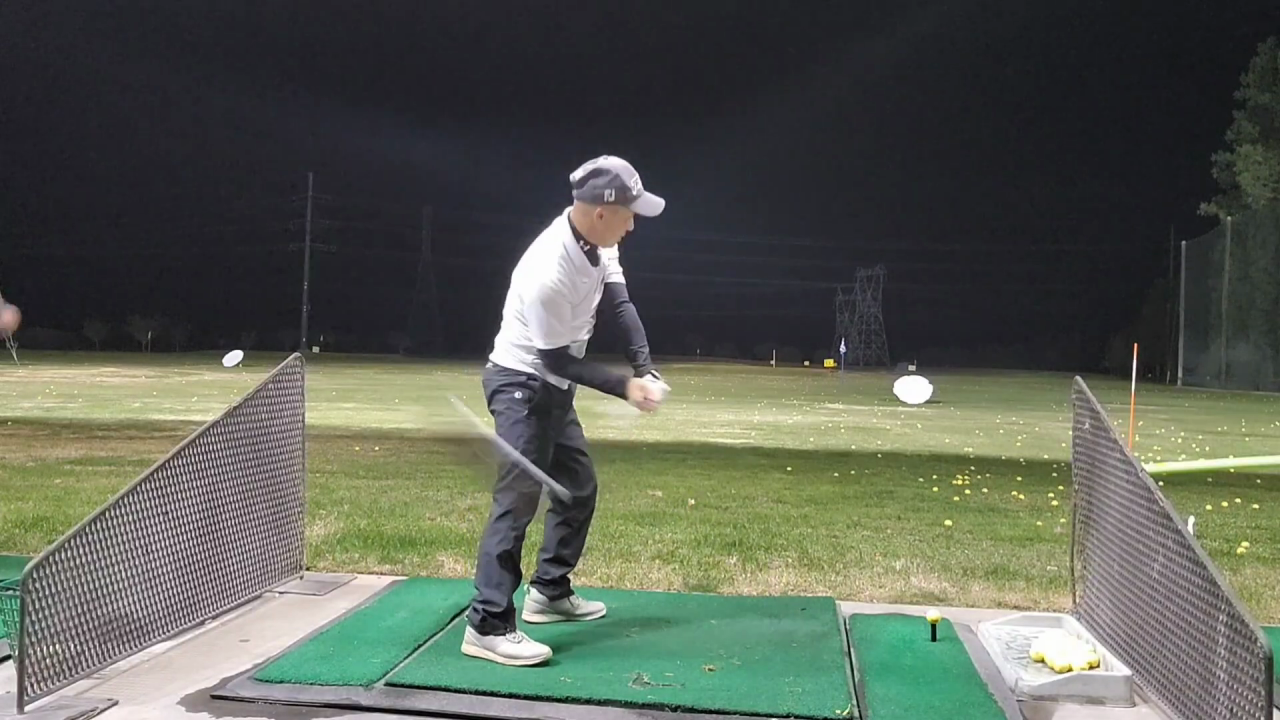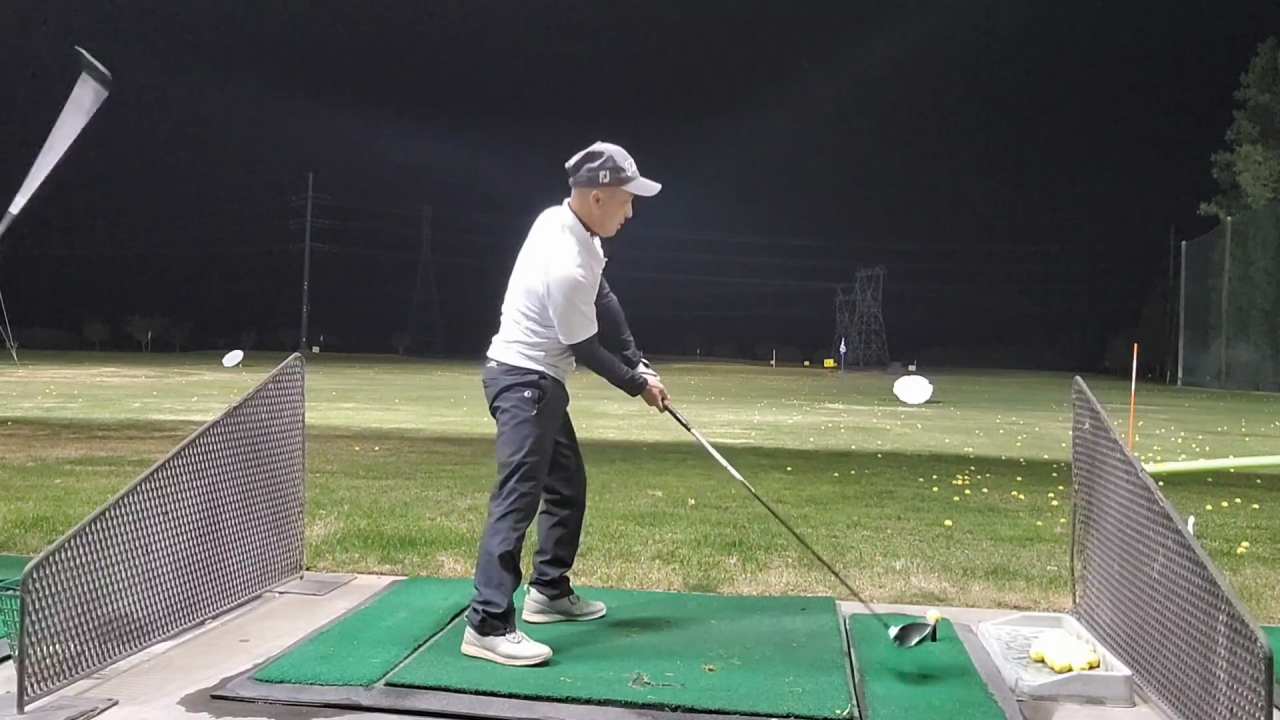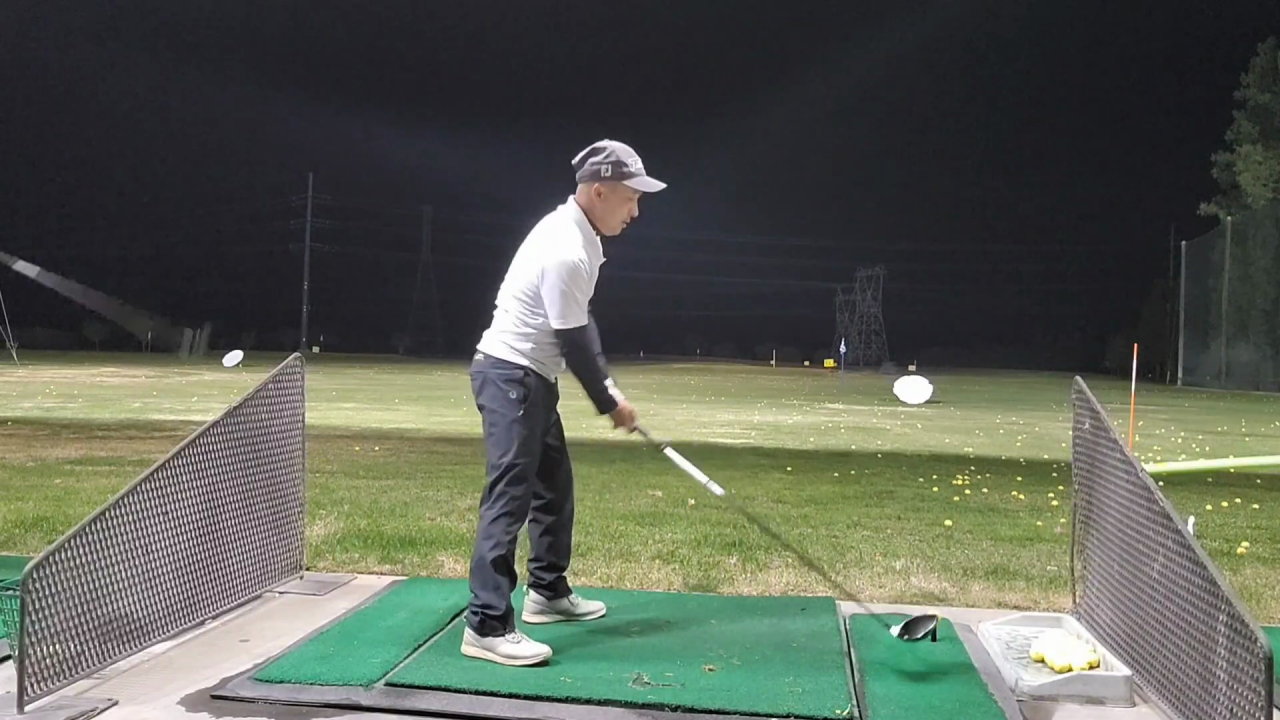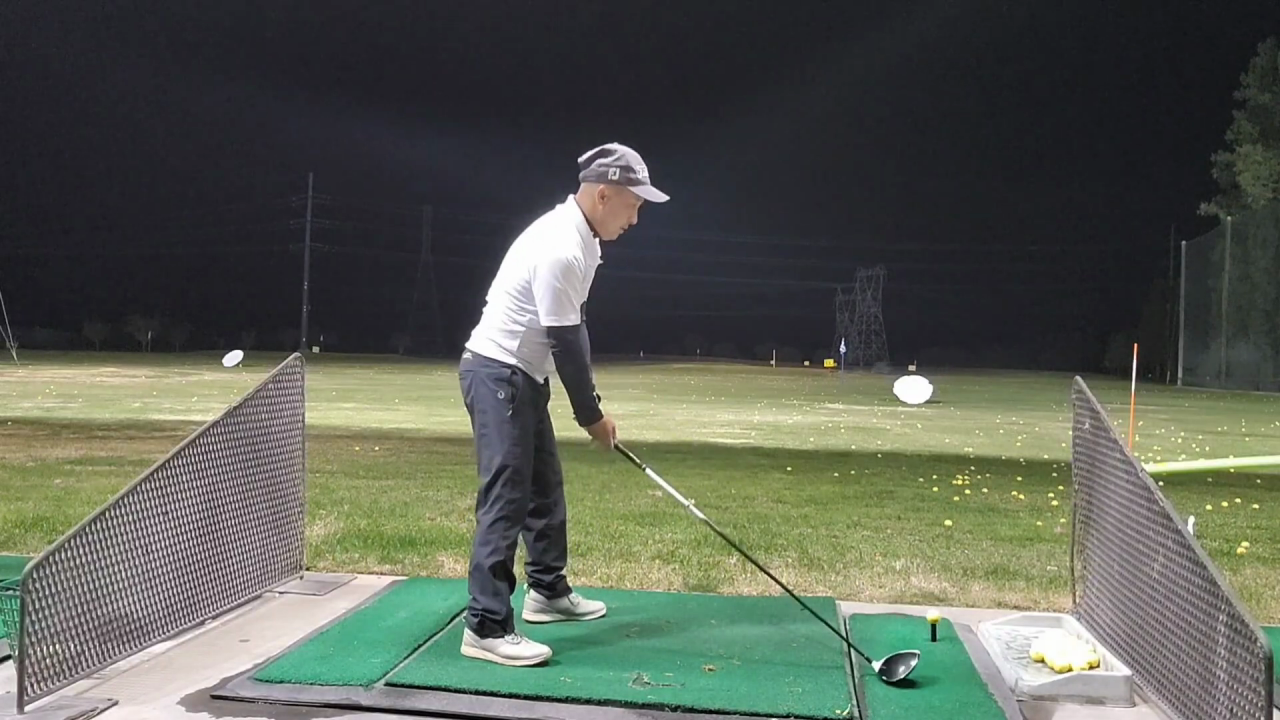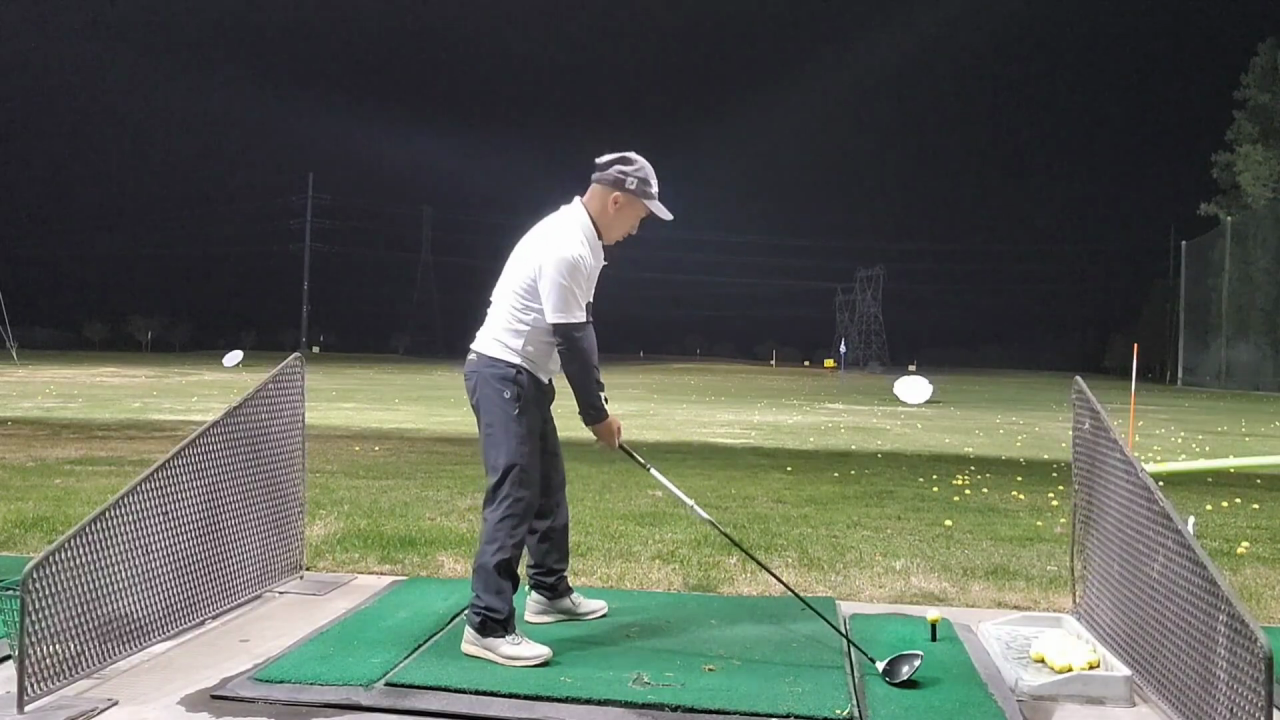
dt=0.3s
person 1, frame 1
left shoulder: (596, 244)
right shoulder: (548, 274)
left elbow: (620, 305)
right elbow: (556, 358)
left wrist: (644, 369)
right wrist: (622, 386)
left hip: (551, 387)
right hip: (521, 383)
left knee: (578, 487)
right knee: (518, 497)
left ankle: (549, 591)
right ankle: (488, 624)
person 1, frame 2
left shoulder: (563, 223)
right shoulder: (565, 267)
left elbow: (603, 298)
right elbow: (585, 350)
left wrist: (638, 362)
right wrist: (637, 385)
left hip: (538, 379)
right hip: (524, 380)
left knee: (568, 486)
right knee: (518, 496)
left ankle: (549, 591)
right ankle: (487, 624)
person 1, frame 3
left shoulder: (575, 232)
right shoulder: (567, 252)
left elbow: (581, 325)
right elbow: (573, 341)
left wrist: (606, 384)
right wrist: (607, 403)
left hip: (530, 376)
right hip: (509, 375)
left knee: (554, 486)
right knee: (510, 494)
left ankle: (547, 591)
right ankle: (486, 625)
person 1, frame 4
left shoulder: (574, 234)
right shoulder: (561, 250)
left elbow: (569, 333)
right elbow: (564, 342)
left wrist: (589, 403)
right wrist: (590, 413)
left hip: (521, 376)
right hip: (498, 373)
left knee: (545, 485)
right knee: (506, 496)
left ankle: (547, 590)
right ankle: (486, 626)
person 1, frame 5
left shoulder: (579, 236)
right shoulder: (566, 248)
left elbow: (580, 330)
right elbow: (570, 339)
left wrist: (595, 402)
right wrist: (596, 413)
left hip: (526, 376)
right hip: (504, 374)
left knee: (547, 485)
right knee: (514, 493)
left ankle: (549, 591)
right ankle: (487, 625)
